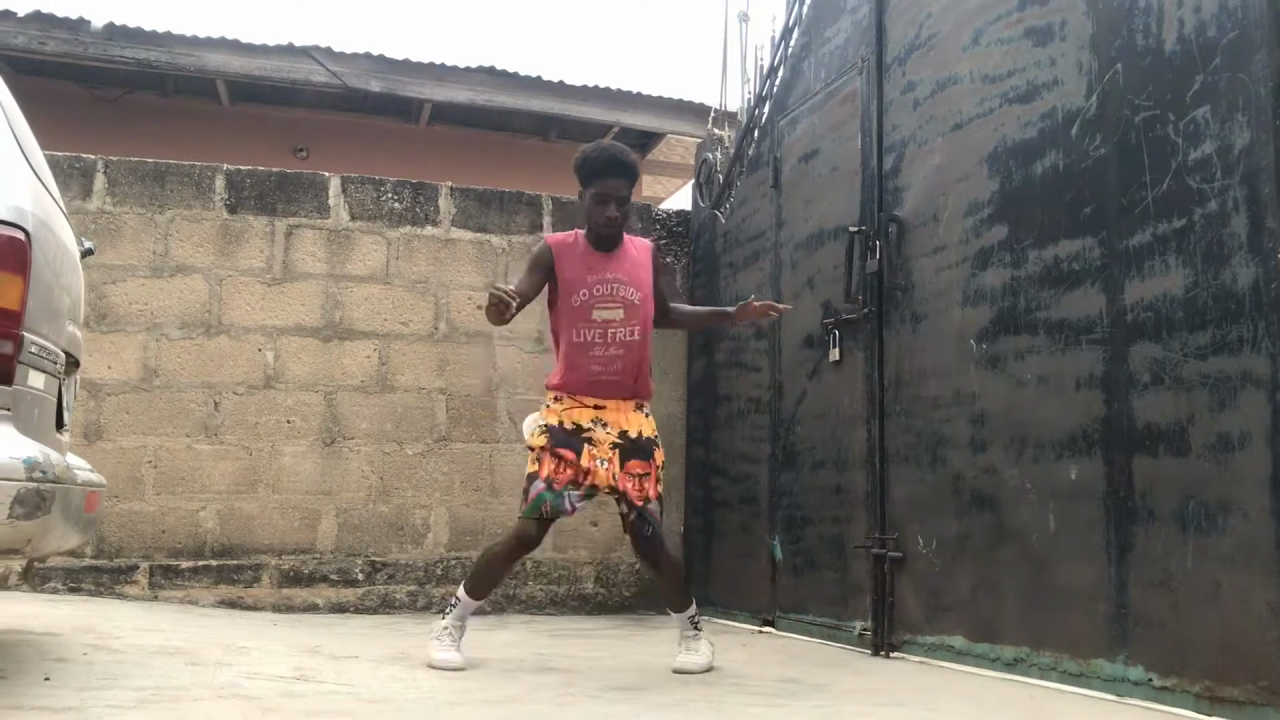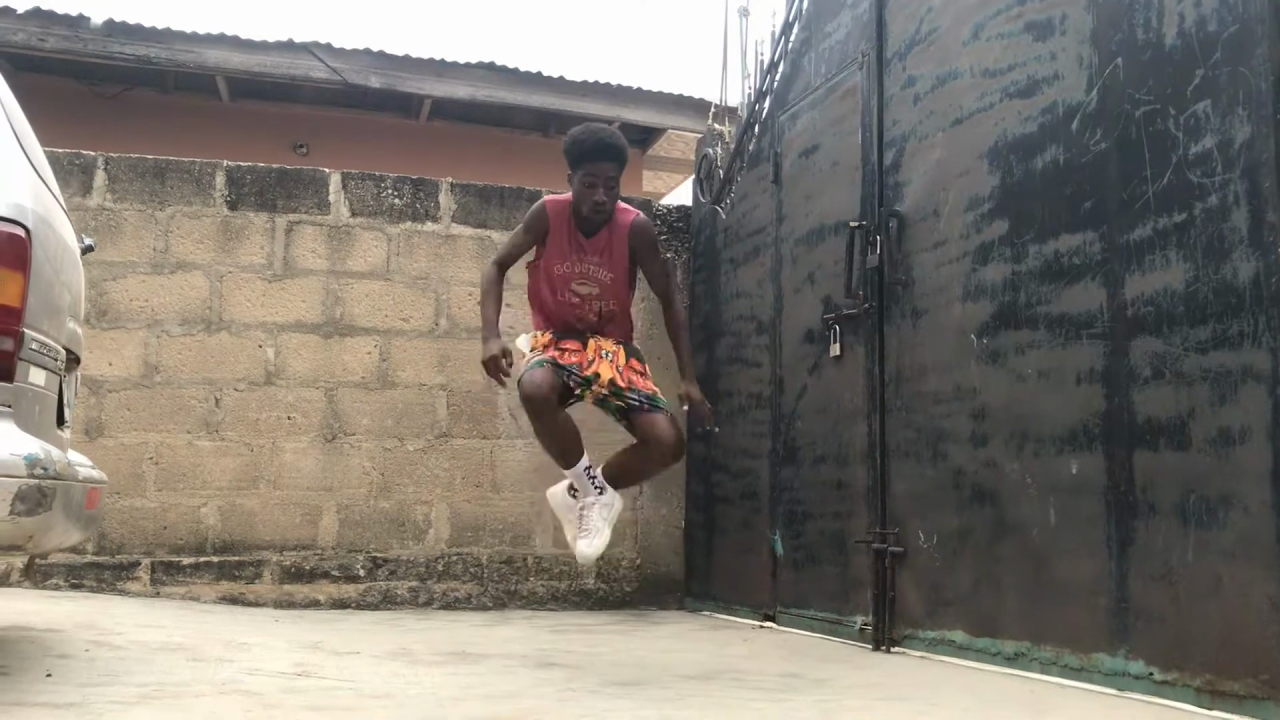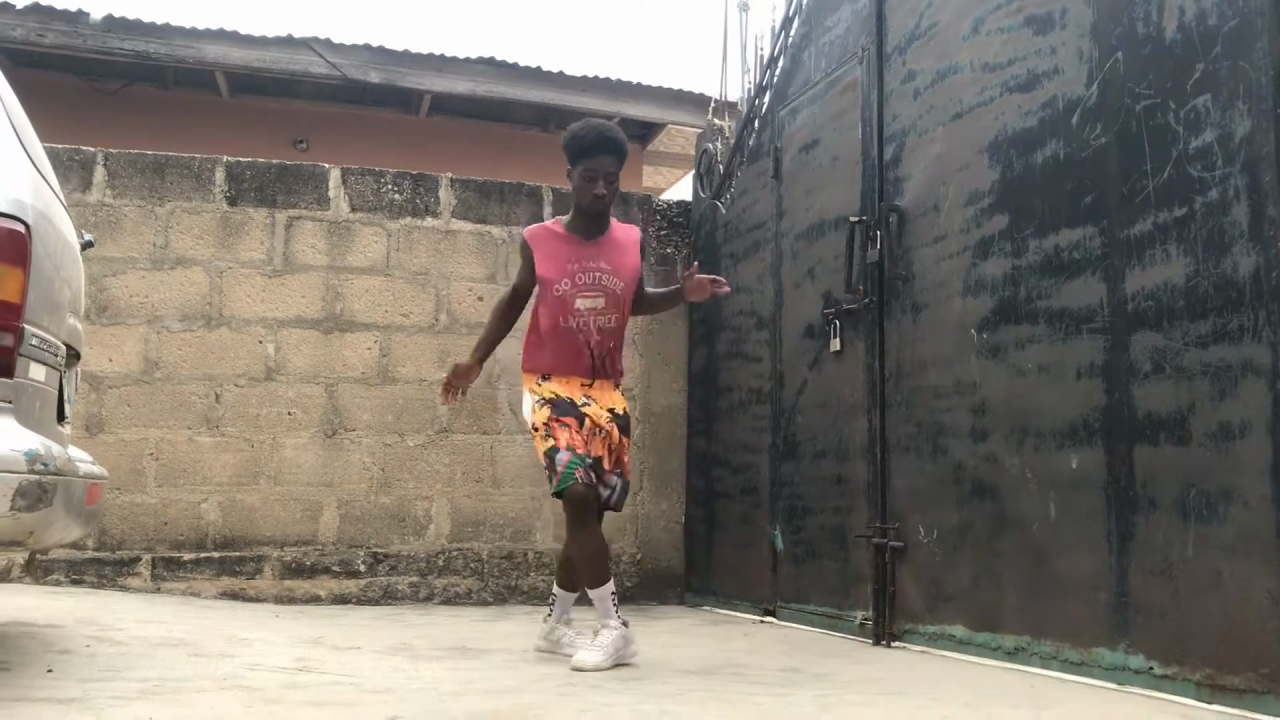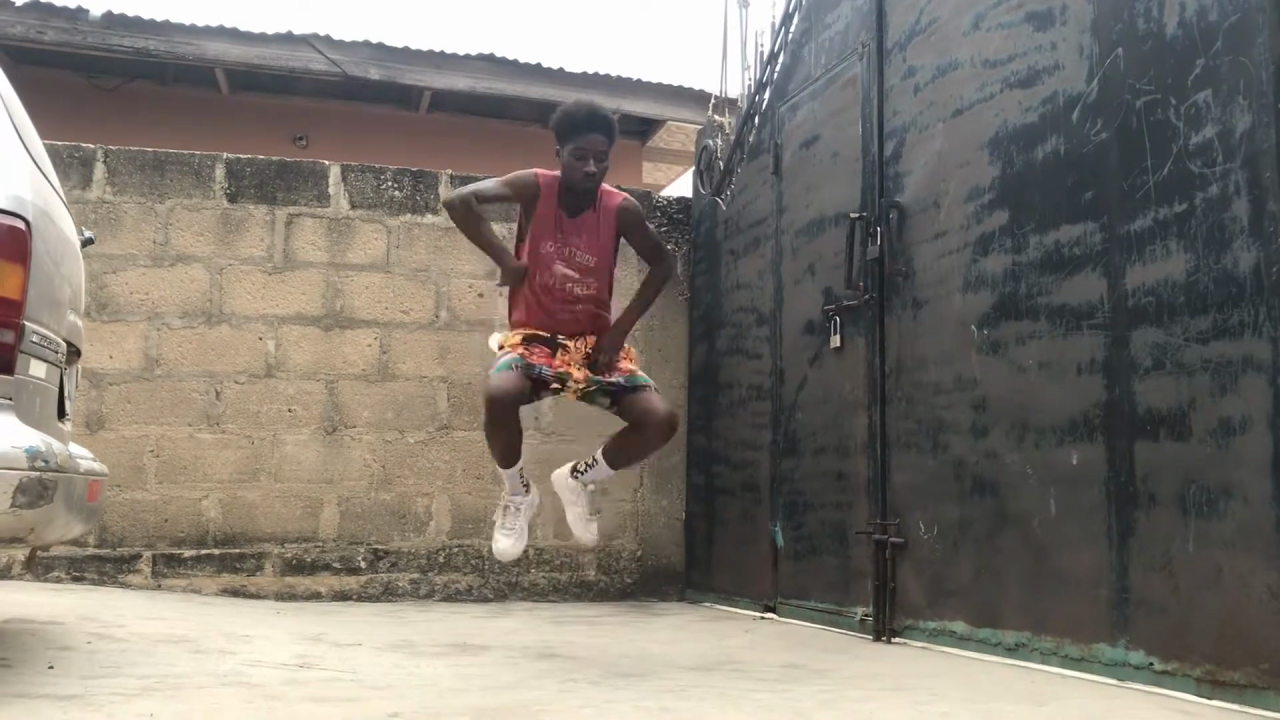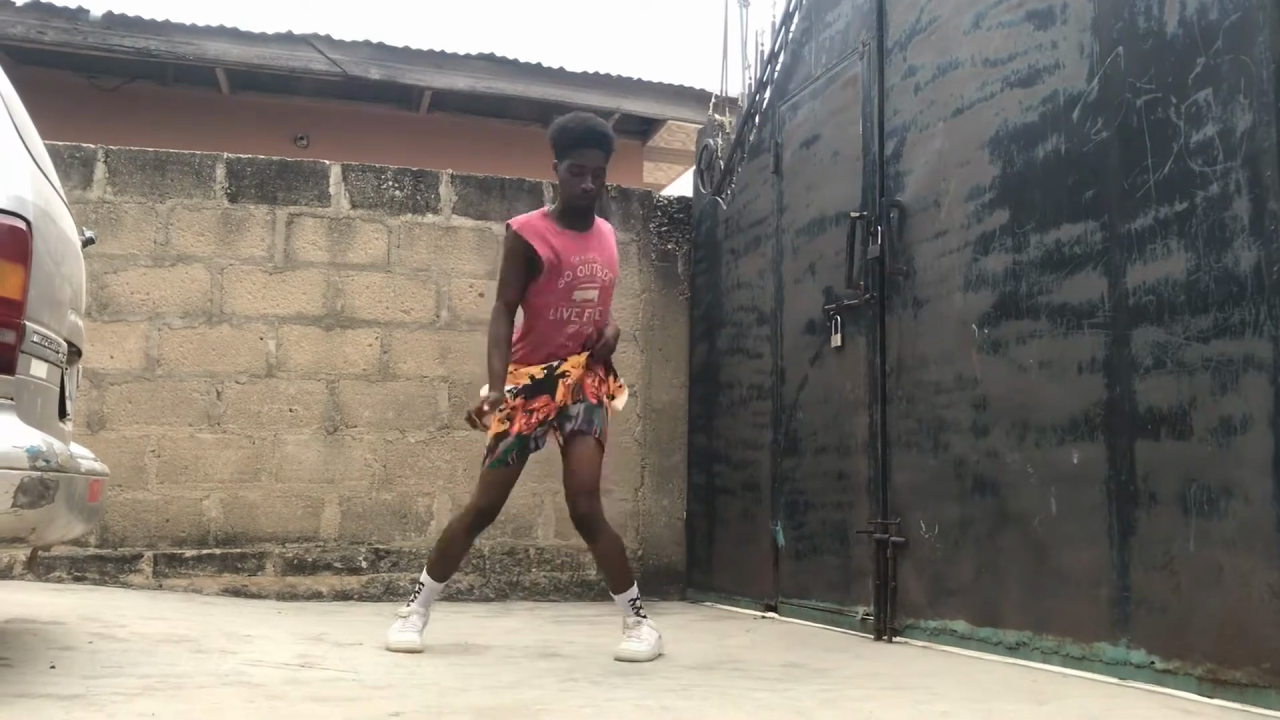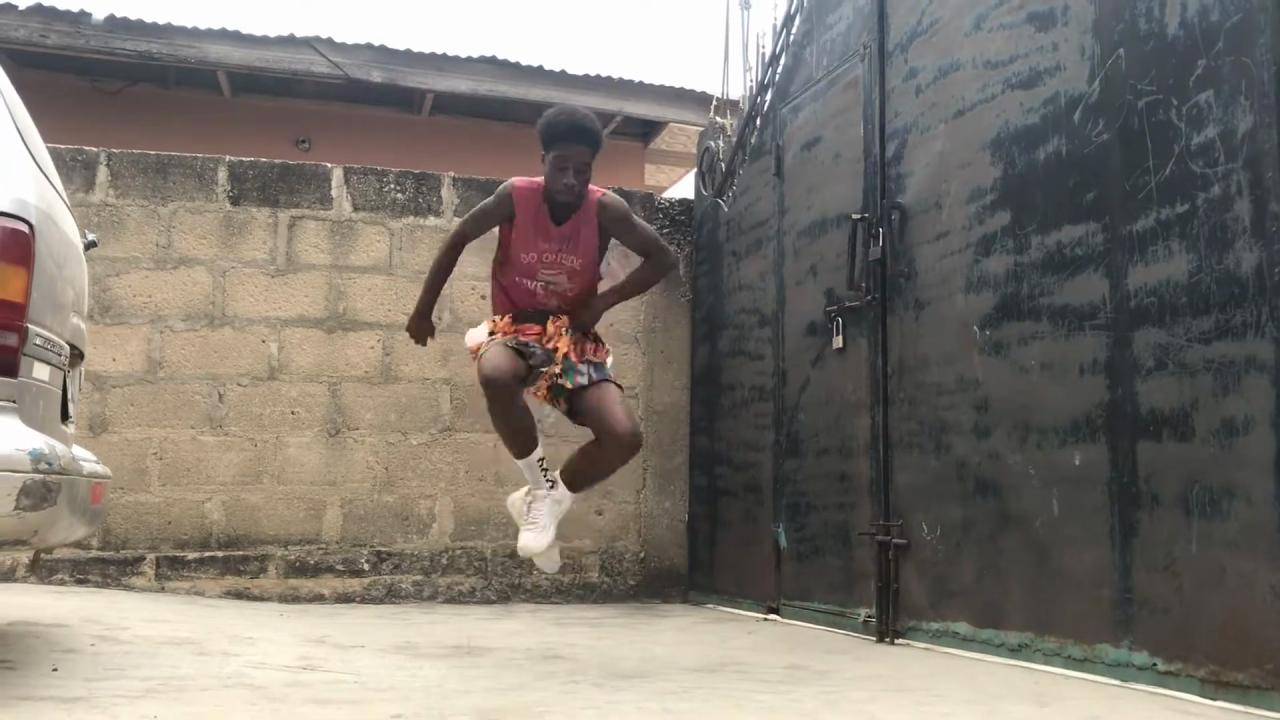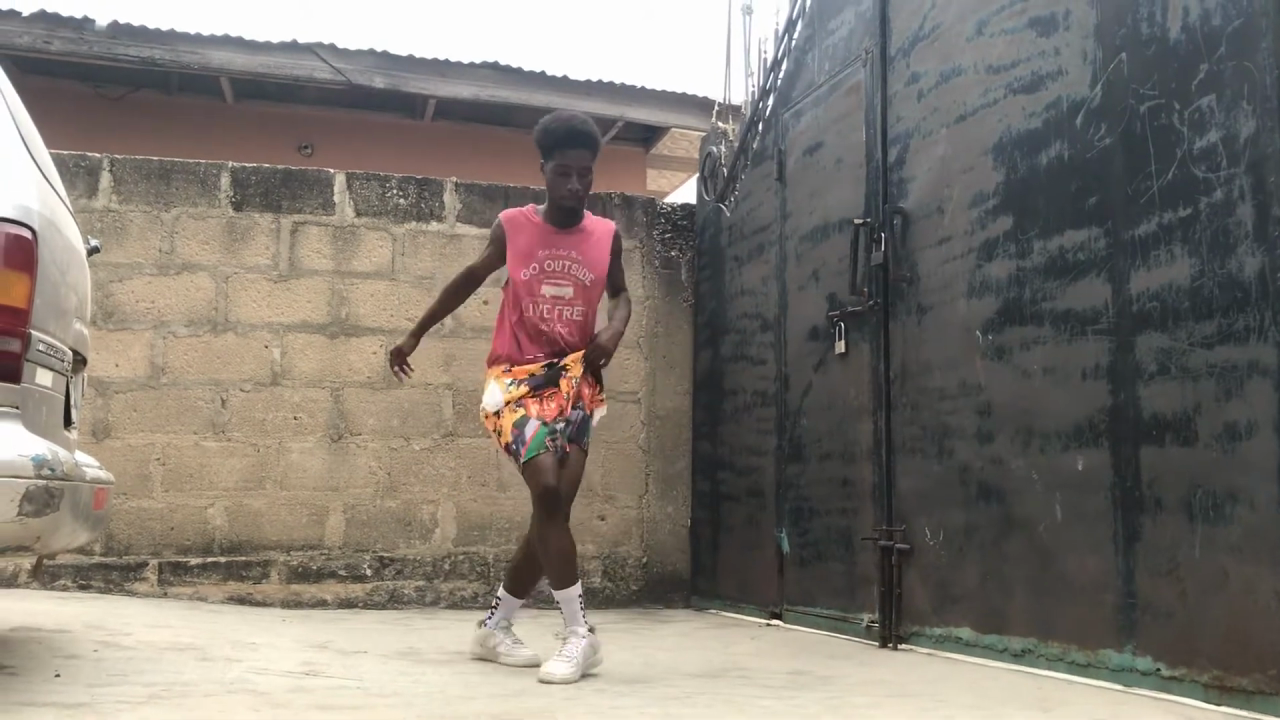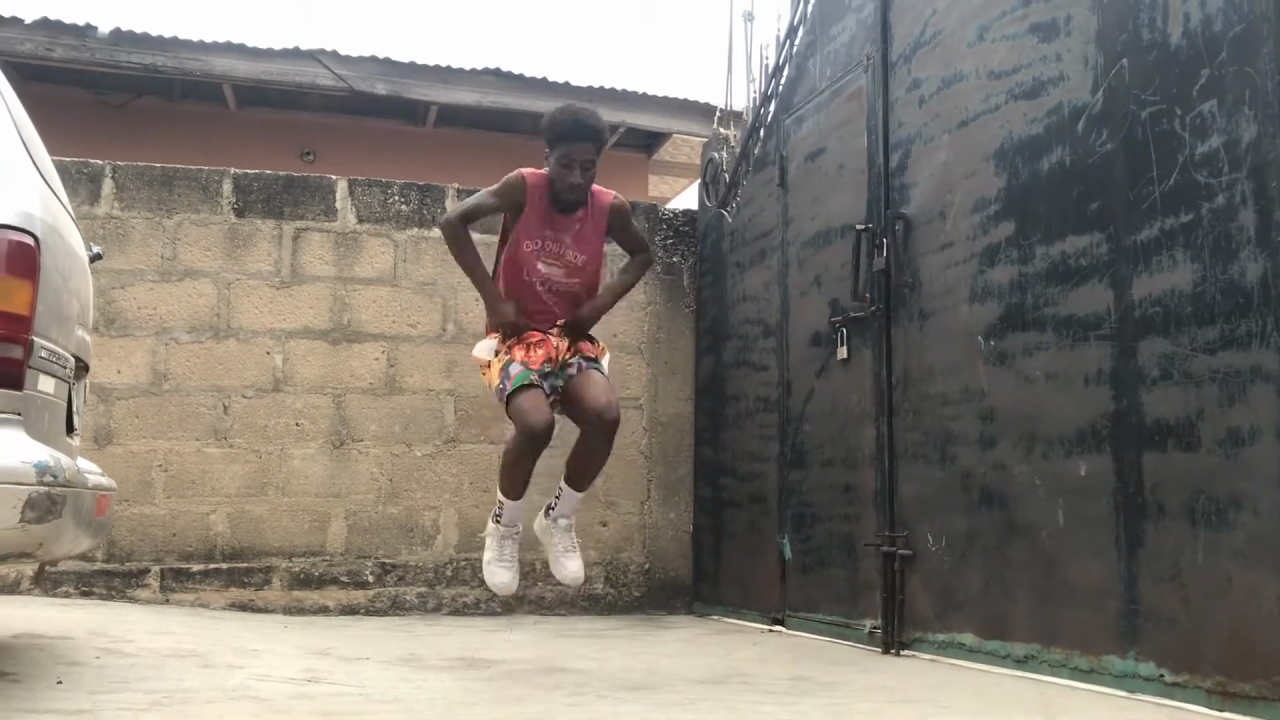
dt=0.2s
person 1, frame 1
left shoulder: (645, 252)
right shoulder: (555, 249)
left elbow: (662, 313)
right elbow: (507, 310)
left wrist: (732, 315)
right wrist: (499, 304)
left hip: (629, 418)
right hip: (567, 412)
left knee: (650, 544)
right knee: (527, 532)
left ankle: (691, 631)
right ankle: (453, 621)
person 1, frame 2
left shoulder: (636, 227)
right shoulder: (547, 213)
left elbow: (670, 300)
right elbow: (496, 269)
left wrist: (688, 378)
right wrist: (491, 339)
left hip: (613, 347)
right hip: (556, 340)
left knee: (668, 439)
right knee: (535, 389)
left ankle: (581, 493)
right ankle: (593, 490)
person 1, frame 3
left shoulder: (632, 239)
right shoulder: (537, 240)
right elbow: (513, 301)
left wrist: (683, 292)
right wrist: (474, 361)
left hip: (607, 393)
right hip: (554, 388)
left knee: (592, 513)
right knee: (579, 495)
left ankle: (556, 623)
right ankle: (611, 624)
person 1, frame 4
left shoulder: (622, 208)
right shoulder: (533, 186)
left elbow: (664, 265)
right elbow: (456, 201)
left wrist: (621, 328)
right wrist: (505, 259)
left hip: (596, 340)
right hip: (533, 335)
left knee: (662, 418)
right knee: (498, 394)
left ankle: (582, 477)
right ankle: (516, 491)
person 1, frame 5
left shoulder: (607, 234)
right shoulder: (525, 232)
right elbow: (503, 312)
left wrist: (609, 332)
right wrist: (495, 389)
left hip: (586, 379)
right hip: (530, 377)
left knee: (584, 504)
right knee: (485, 506)
left ankle: (632, 614)
right ankle: (419, 602)
person 1, frame 6
left shoulder: (607, 208)
right shoulder: (515, 196)
left elbow: (662, 259)
right elbow: (457, 239)
left wrist: (602, 301)
right wrist: (424, 307)
left hip: (575, 337)
right hip: (514, 330)
left knee: (625, 435)
right knee: (496, 377)
left ankle: (547, 499)
right ankle: (540, 482)
person 1, frame 7
left shoulder: (606, 233)
right shoulder: (510, 226)
left elbow: (620, 295)
right elbow: (466, 281)
left wrist: (613, 332)
right wrist: (414, 336)
left hip: (575, 382)
right hip: (519, 379)
left knee: (554, 509)
right knee: (550, 490)
left ankle: (494, 624)
right ankle: (578, 630)
person 1, frame 8
left shoulder: (611, 207)
right shoulder: (522, 185)
left elbow: (642, 254)
right elbow: (453, 222)
left wrist: (606, 301)
right wrist: (489, 294)
left hip: (573, 339)
right hip: (517, 338)
left knee: (606, 413)
right knee: (536, 424)
left ankle: (560, 514)
right ankle: (504, 522)
